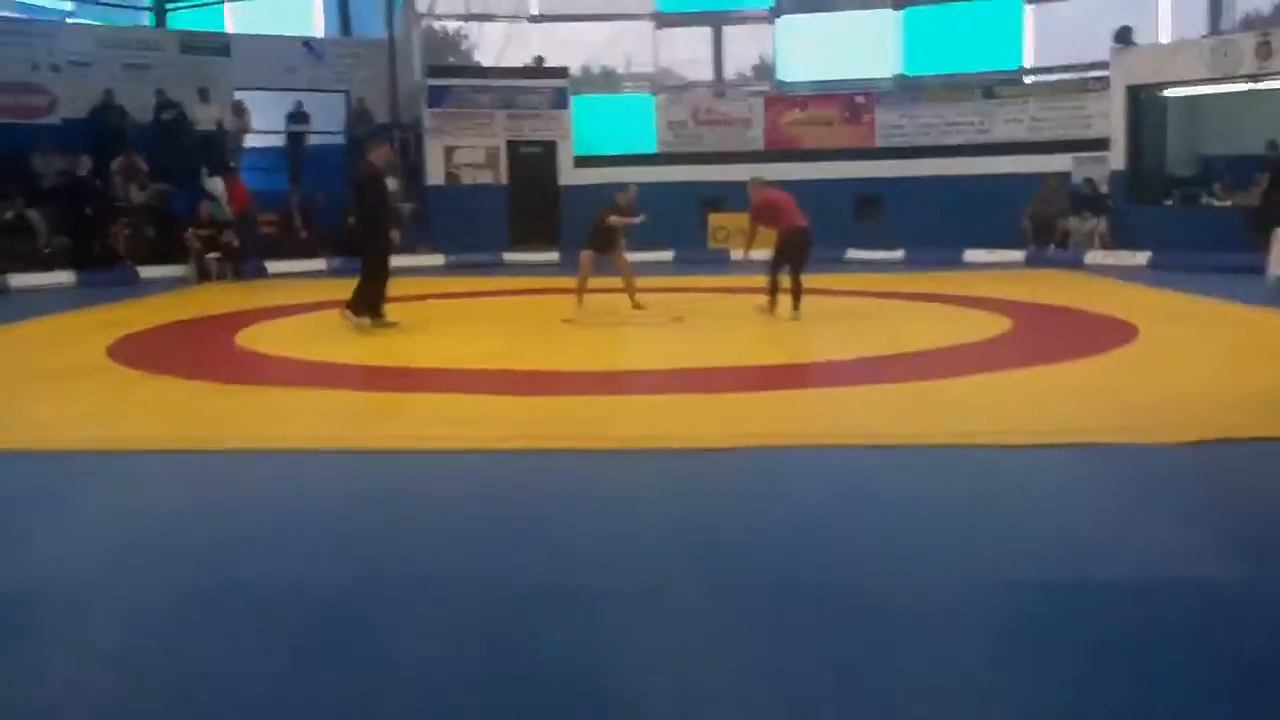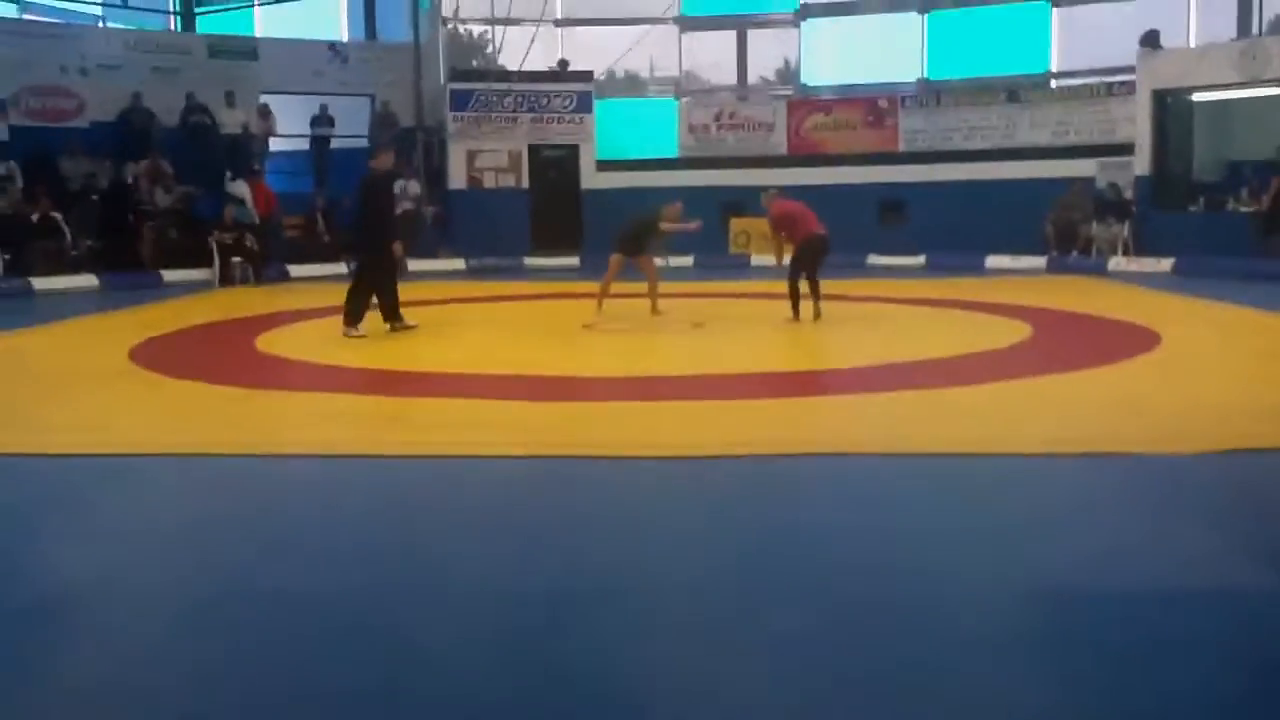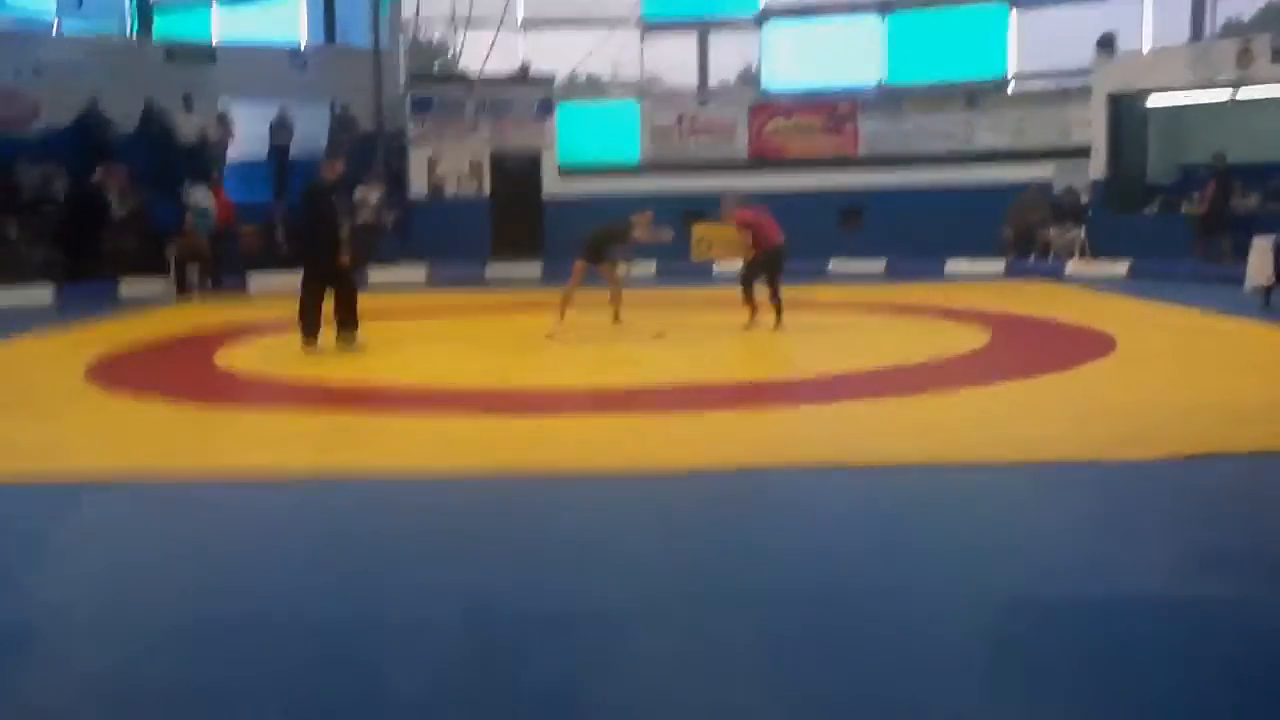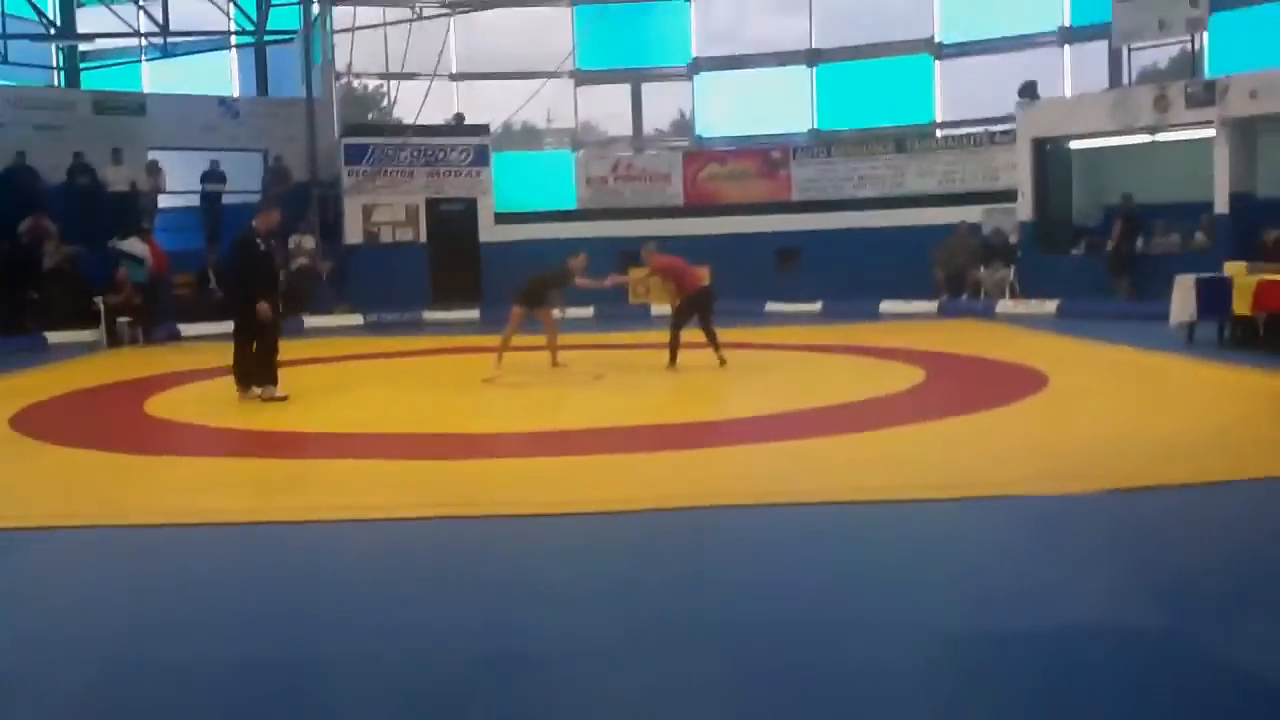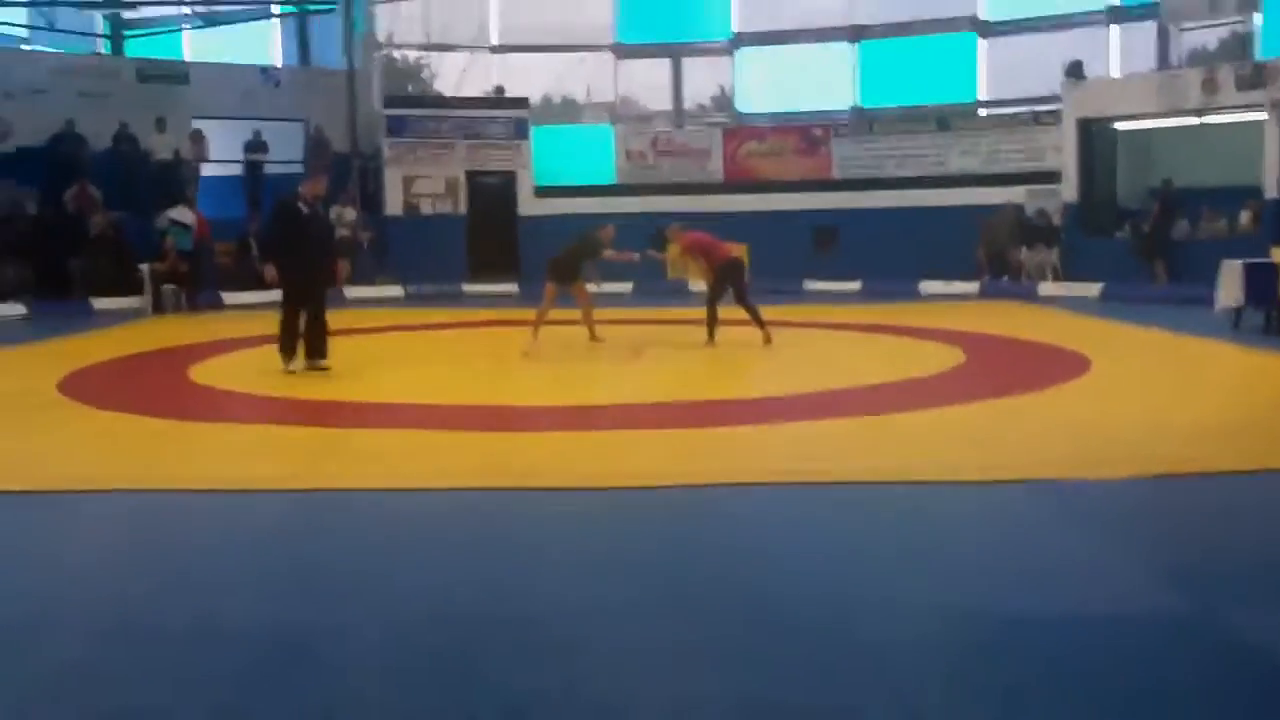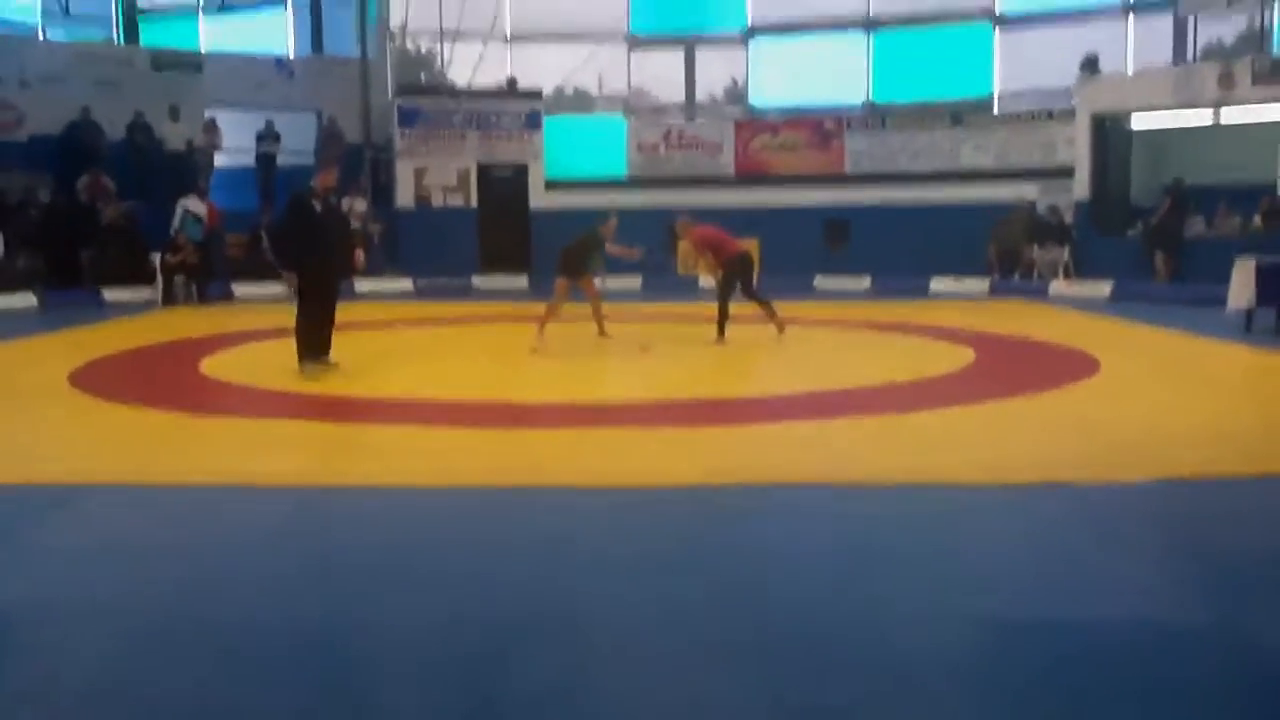
dt=0.3s
person 1, frame 1
left shoulder: (369, 172)
right shoulder: (371, 174)
right elbow: (376, 204)
right wrist: (389, 228)
left hip: (371, 229)
right hip: (374, 230)
left knee: (376, 271)
right knee: (375, 272)
left ankle: (375, 314)
right ankle: (355, 310)
person 1, frame 2
left shoulder: (377, 179)
right shoulder: (375, 181)
right elbow: (381, 214)
left wrist: (392, 239)
right wrist: (393, 240)
left hip: (379, 239)
right hip: (372, 240)
left knee: (386, 280)
right knee: (365, 282)
left ankle: (395, 319)
right ankle: (350, 323)
person 1, frame 3
left shoulder: (327, 189)
right shoulder: (318, 191)
right elbow: (326, 224)
left wrist: (341, 247)
right wrist: (340, 249)
left hip: (329, 249)
right hip: (318, 251)
left knee: (346, 288)
right knee: (313, 295)
left ankle: (346, 333)
right ankle: (310, 337)
person 1, frame 4
left shoulder: (266, 239)
right shoulder: (245, 240)
right elbow: (241, 274)
left wrist: (272, 299)
right wrist: (259, 301)
left hip: (266, 301)
right hip: (248, 303)
left knee: (268, 344)
right knee: (244, 344)
left ankle: (267, 385)
right ankle: (246, 385)
person 1, frame 5
left shoulder: (319, 208)
right shoulder: (287, 205)
left elbow: (328, 239)
right elbow: (271, 236)
left wrist: (337, 261)
right wrist: (269, 262)
left hip: (317, 270)
right hip: (293, 271)
left knee: (317, 314)
right knee: (291, 312)
left ankle: (315, 356)
right ankle: (288, 355)
person 1, frame 6
left shoulder: (331, 200)
right shoulder: (300, 201)
left elbow: (343, 230)
right elbow: (284, 237)
left wrist: (355, 250)
right wrist: (287, 268)
left hip: (330, 267)
right hip: (307, 269)
left knee: (325, 311)
right knee: (308, 312)
left ankle: (320, 353)
right ankle: (308, 358)
